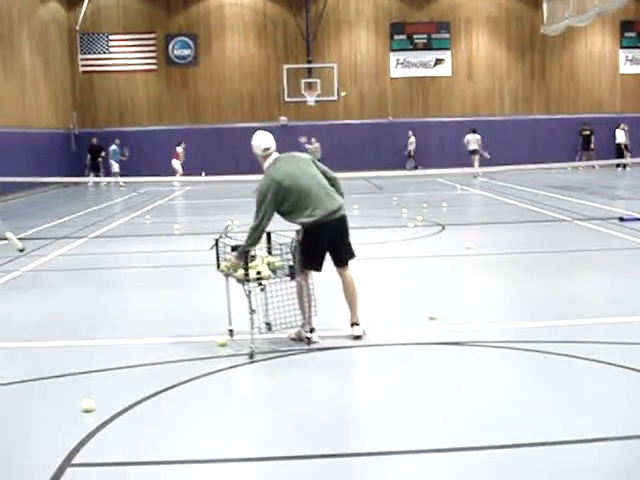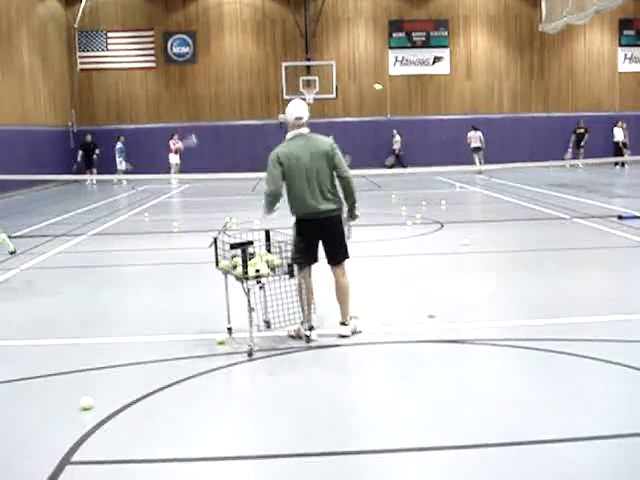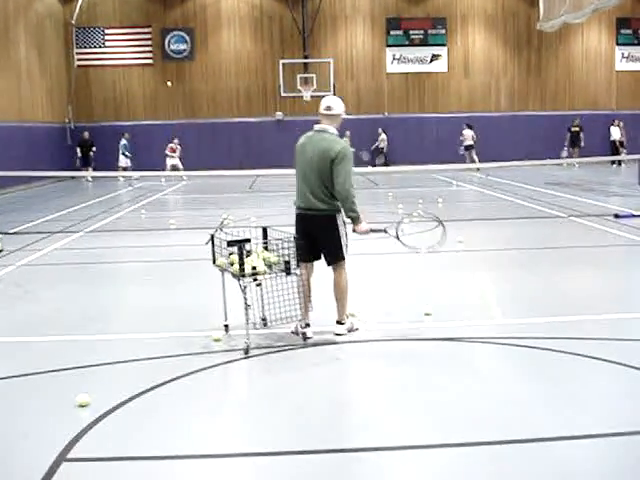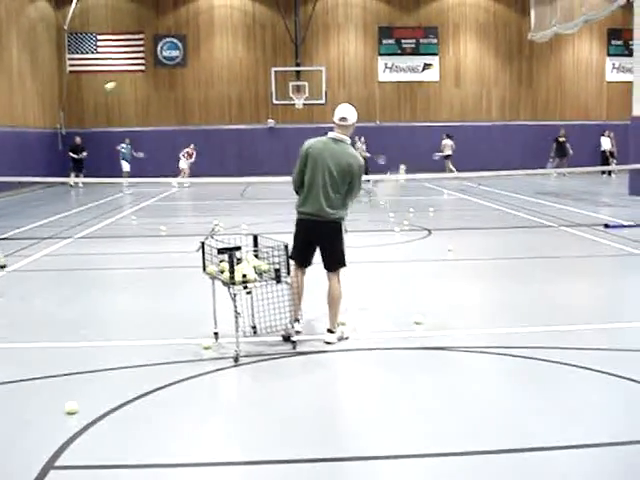
dt=0.4s
person 1, frame 1
left shoulder: (268, 182)
right shoulder: (302, 157)
left elbow: (260, 223)
right elbow: (333, 179)
left wrist: (242, 253)
left hip: (314, 226)
right hip: (337, 217)
left knee: (303, 275)
right knee: (344, 270)
left ankle: (307, 329)
right ankle: (356, 323)
person 1, frame 2
left shoulder: (278, 153)
right shoulder: (326, 143)
left elbow: (274, 193)
right elbow: (346, 178)
left wrist: (268, 208)
right wrist: (351, 207)
left hip: (304, 219)
right hip: (330, 216)
left knee: (304, 272)
right knee: (339, 268)
left ankle: (307, 326)
right ankle: (346, 322)
person 1, frame 3
left shoulder: (302, 141)
right shoulder: (340, 147)
right elbow: (342, 190)
right wrist: (356, 219)
left hip: (303, 213)
right hip: (328, 216)
left knee: (305, 268)
right knee: (339, 268)
left ankle: (305, 323)
right ankle: (343, 321)
person 1, frame 4
left shoulder: (310, 146)
right shoulder: (356, 159)
left elbow: (296, 183)
right elbow: (351, 195)
left hip: (305, 218)
right hip: (332, 222)
left knee: (299, 269)
right knee: (333, 275)
left ankle: (295, 319)
right ankle: (333, 329)
